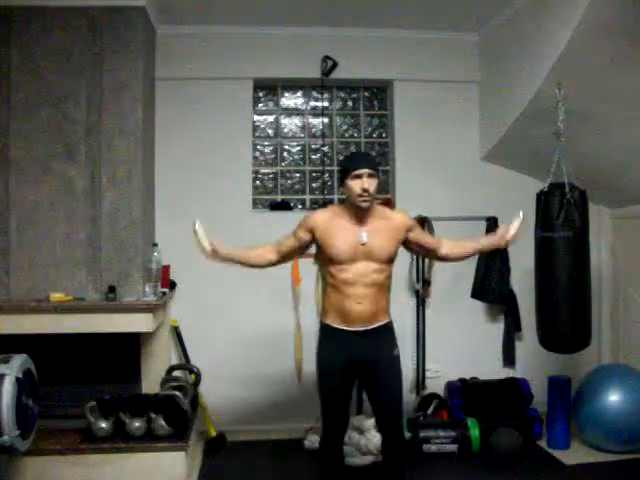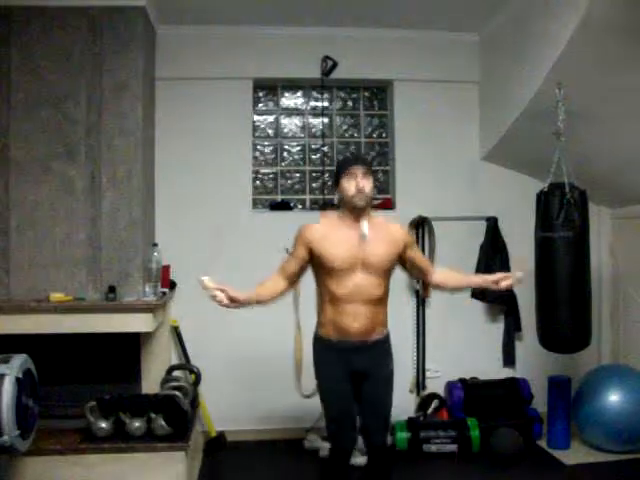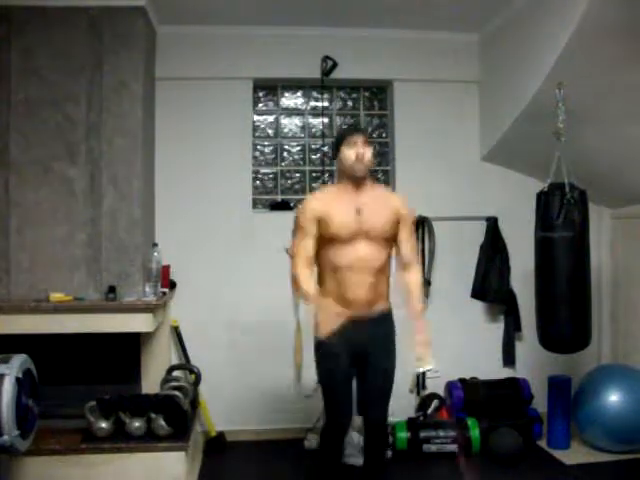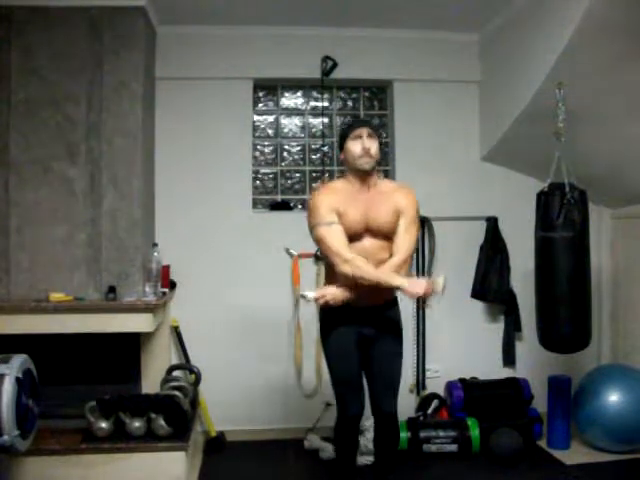
dt=0.7s
person 1, frame 1
left shoulder: (398, 222)
right shoulder: (319, 221)
left elbow: (439, 248)
right elbow: (275, 252)
left wrist: (486, 243)
right wrist: (227, 255)
left hip: (380, 338)
right hip: (334, 340)
left knee: (393, 426)
right knee: (334, 428)
person 1, frame 2
left shoulder: (396, 234)
right shoulder: (314, 233)
left elbow: (430, 274)
right elbow: (283, 279)
left wrist: (482, 281)
right wrist: (243, 299)
left hip: (376, 349)
right hip: (331, 350)
left knee: (376, 439)
right knee: (342, 440)
person 1, frame 3
left shoulder: (395, 206)
right shoulder: (315, 206)
left elbow: (410, 270)
right elbow: (301, 267)
left wrist: (419, 326)
right wrist: (321, 309)
left hip: (379, 324)
right hip: (333, 325)
left knee: (376, 420)
right knee: (338, 419)
person 1, frame 4
left shoulder: (402, 197)
right shoulder: (325, 198)
left elbow: (400, 261)
right elbow: (342, 262)
left wrist: (343, 291)
right wrist: (404, 285)
left hip: (383, 316)
right hip: (341, 318)
left knee: (386, 410)
right knee: (350, 410)
